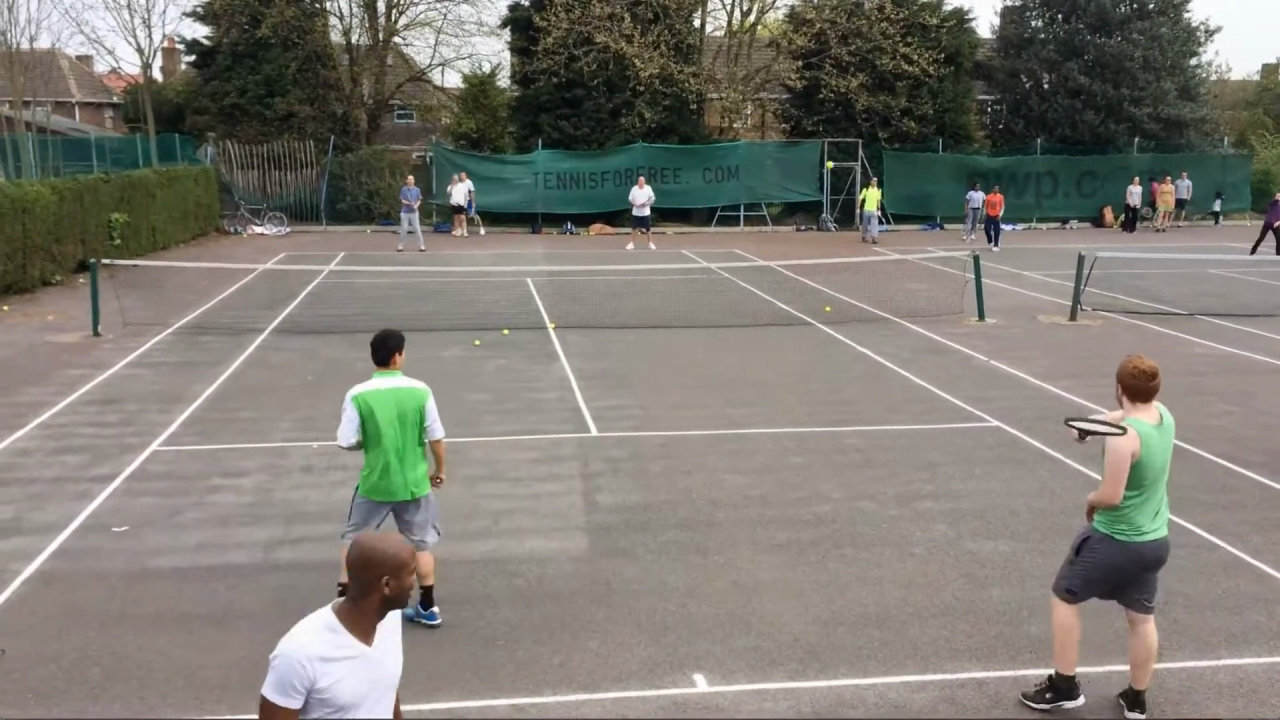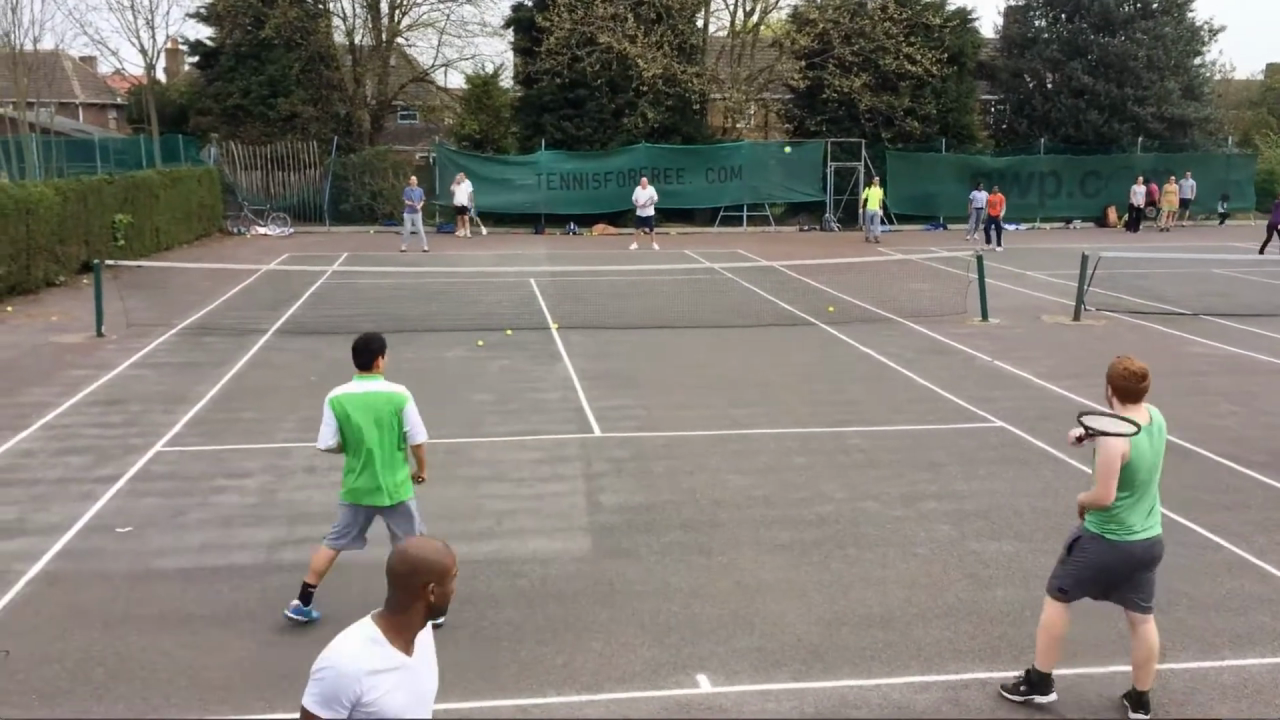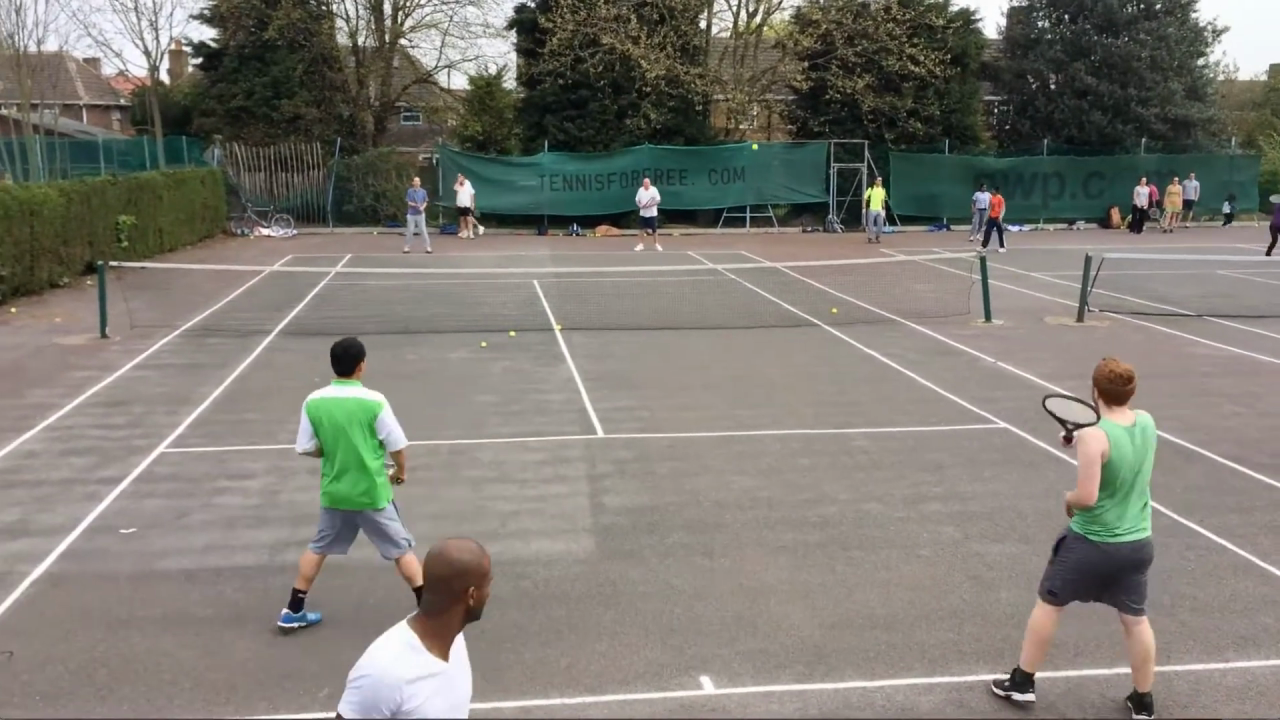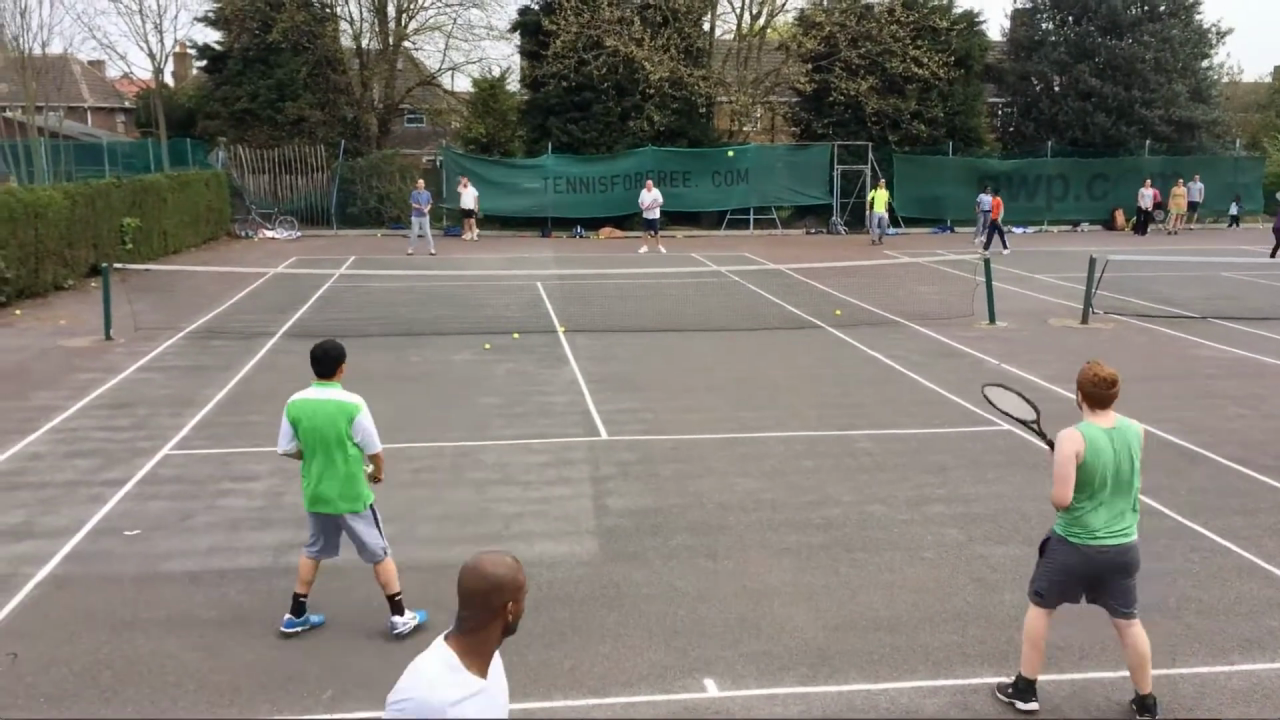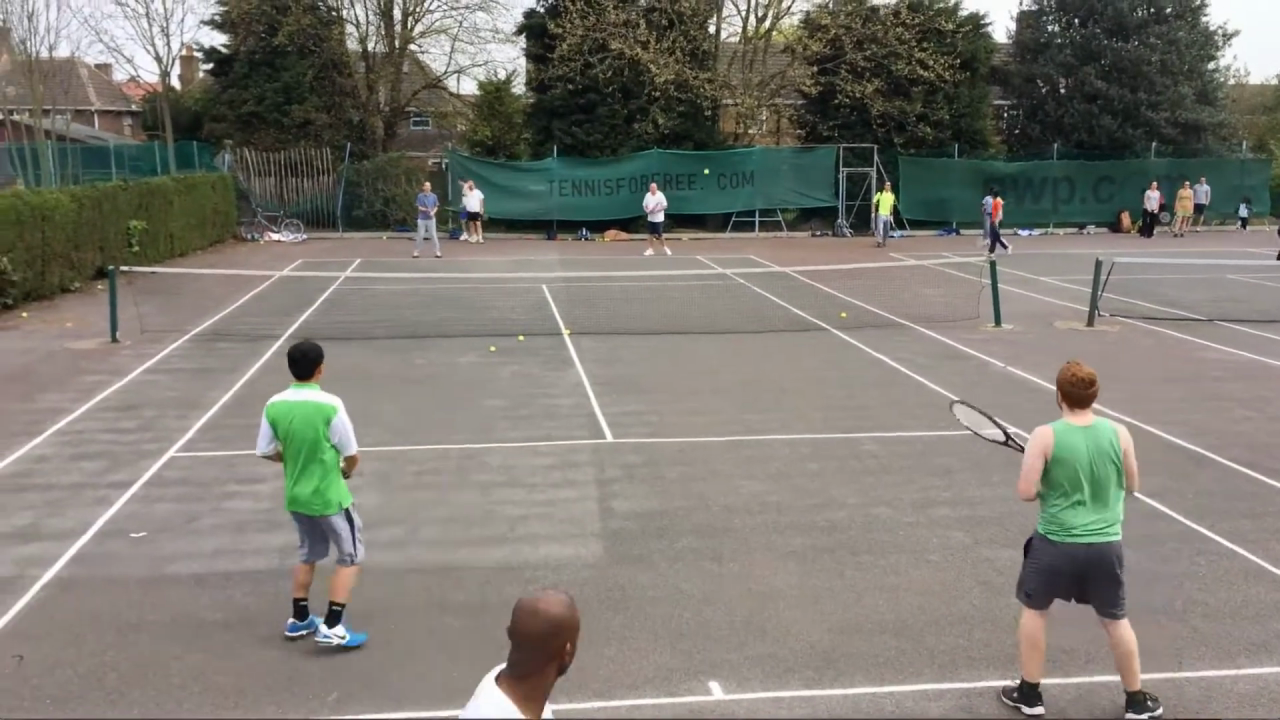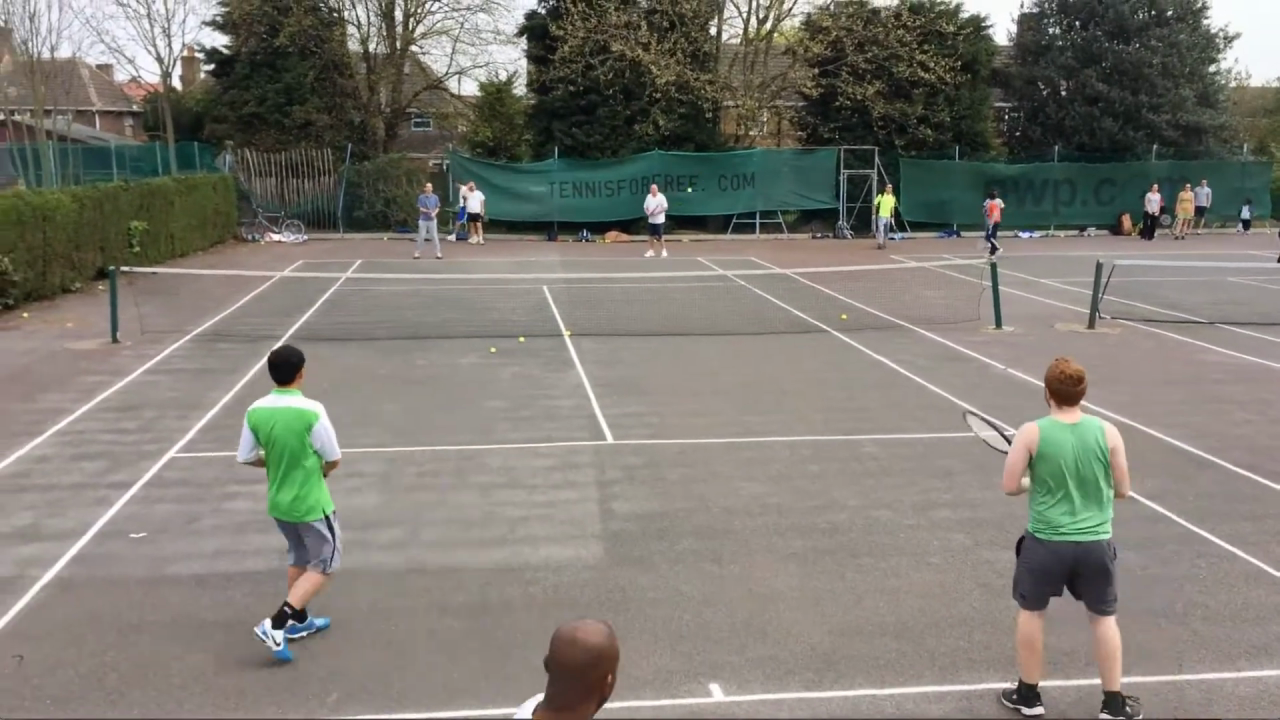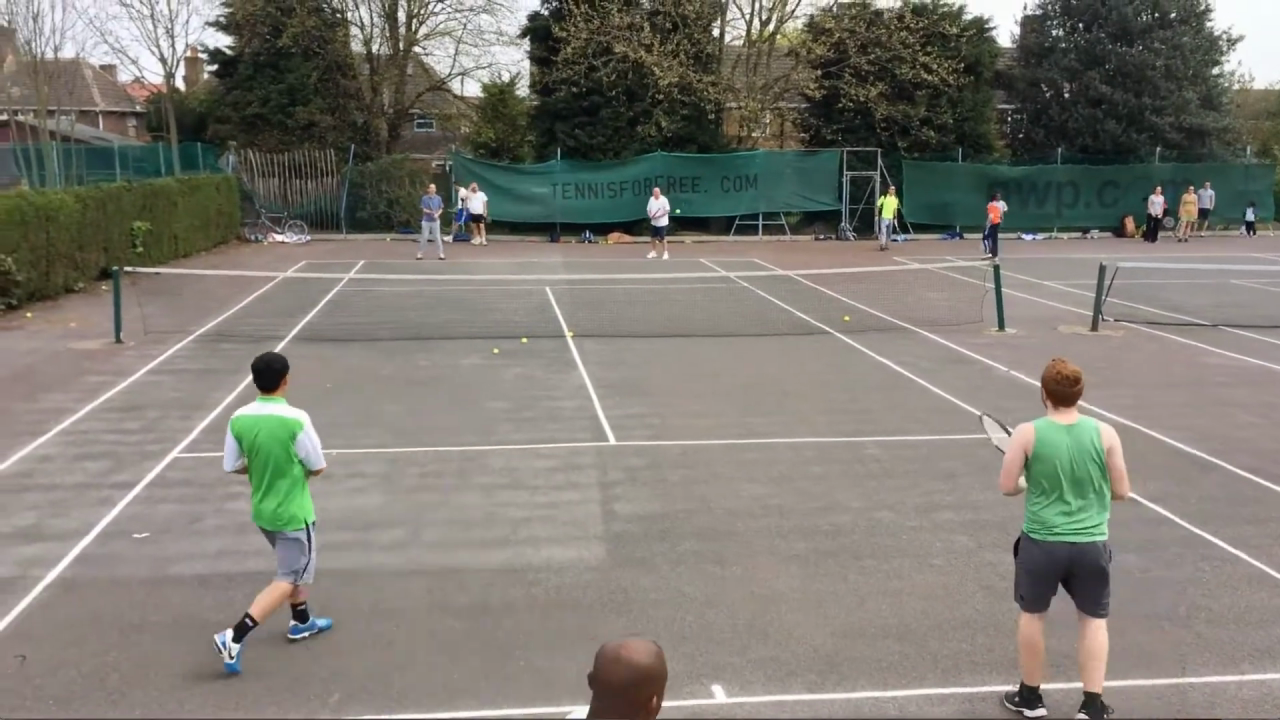
dt=0.1s
person 1, frame 1
left shoulder: (1122, 435)
right shoulder: (1163, 415)
left elbow: (1110, 497)
right elbow: (1124, 415)
left wrist: (1090, 502)
left hip: (1114, 542)
right hip: (1155, 542)
left knee: (1063, 600)
right knee: (1141, 618)
left ankle: (1064, 687)
person 1, frame 2
left shoulder: (1112, 437)
right shoulder: (1156, 417)
left elbow: (1102, 498)
left wrist: (1081, 500)
right wrist: (1089, 432)
left hip: (1106, 542)
right hip: (1149, 541)
left knee: (1057, 601)
right knee: (1142, 618)
left ankle: (1039, 682)
person 1, frame 3
left shoulder: (1095, 436)
right shoulder: (1146, 422)
left elbow: (1086, 498)
left wrist: (1069, 498)
left hip: (1092, 543)
right hip: (1138, 544)
left knee: (1048, 604)
right knee: (1136, 620)
left ankle: (1022, 681)
person 1, frame 4
left shoulder: (1072, 438)
right shoulder: (1135, 431)
left elbow: (1061, 499)
left hip: (1074, 546)
right hip: (1123, 547)
left knee: (1039, 608)
right knee: (1127, 622)
left ankle: (1024, 689)
person 1, frame 5
left shoulder: (1045, 436)
right shoulder: (1120, 433)
left elbow: (1025, 491)
right elbow: (1130, 486)
left hip: (1055, 543)
right hip: (1105, 544)
left knee: (1033, 610)
right knee: (1115, 620)
person 1, frame 6
left shoulder: (1031, 433)
right shoulder: (1108, 432)
left elbow: (1010, 486)
right elbow: (1123, 489)
left hip: (1045, 542)
right hip: (1095, 543)
left knee: (1031, 612)
right knee: (1103, 618)
person 1, frame 7
left shoulder: (1027, 433)
right shoulder: (1104, 433)
left elbow: (1007, 486)
right elbow: (1122, 491)
left hip: (1041, 543)
right hip: (1091, 544)
left knee: (1032, 615)
right knee: (1094, 620)
person 2, frame 1
left shoulder: (357, 395)
right shoulder: (420, 391)
left elbow: (346, 441)
right elbow: (436, 438)
right wrist: (439, 469)
left hip: (375, 484)
right hip: (415, 483)
left knee: (354, 539)
right knee: (421, 544)
right ankle: (428, 607)
person 2, frame 2
left shoulder: (336, 398)
right shoulder: (398, 396)
left elbow: (328, 444)
right elbow: (417, 441)
right wrist: (420, 468)
left hip: (356, 489)
right hip: (395, 489)
left knee: (333, 543)
left ankle: (302, 603)
person 2, frame 3
left shoulder: (314, 402)
right shoulder: (375, 402)
left elbow: (305, 448)
right elbow: (397, 447)
right wrist: (400, 472)
left hip: (334, 493)
right hip: (373, 493)
left knee: (318, 548)
right knee: (400, 550)
left ankle: (293, 611)
person 2, frame 4
left shoulder: (294, 404)
right shoulder: (353, 404)
left elbow: (286, 449)
right elbow: (374, 451)
right wrist: (377, 472)
left hip: (315, 496)
right hip: (352, 497)
left knee: (313, 551)
right knee: (379, 554)
left ankle: (295, 615)
right ankle: (400, 616)
person 2, frame 5
left shoulder: (273, 405)
right shoulder: (330, 405)
left elbow: (266, 451)
right elbow: (351, 453)
right wrist: (346, 470)
left hip: (297, 497)
right hip: (330, 499)
left knee: (308, 556)
right knee: (349, 559)
left ankle: (299, 619)
right ankle: (332, 626)
person 2, frame 6
left shoulder: (255, 412)
right shoulder: (311, 411)
left elbow: (247, 457)
right elbow: (333, 458)
left hip: (279, 502)
right hip: (311, 504)
left knee: (300, 559)
right knee: (321, 566)
left ankle: (298, 620)
right ankle: (276, 626)
person 2, frame 7
left shoulder: (238, 419)
right shoulder: (296, 420)
left elbow: (232, 466)
right elbow: (317, 467)
left hip: (263, 510)
right hip: (293, 513)
left knee: (289, 568)
right knee: (289, 578)
left ankle: (302, 622)
right ankle: (234, 637)
